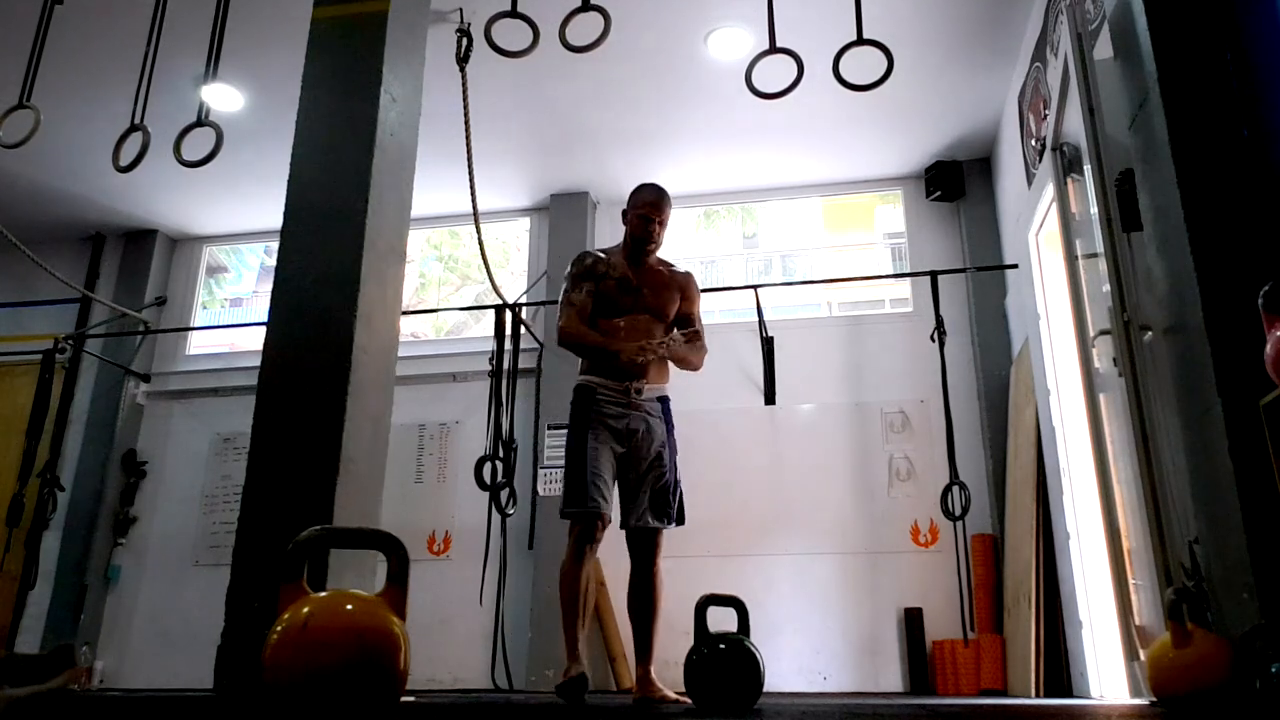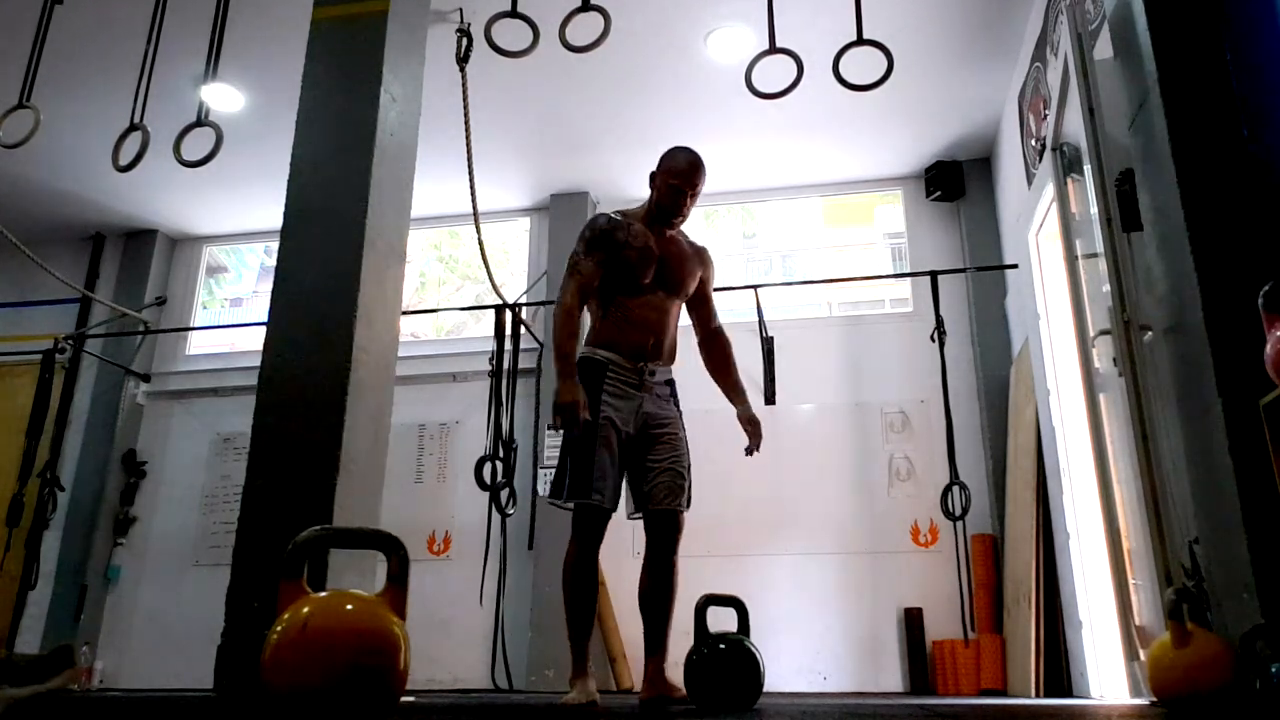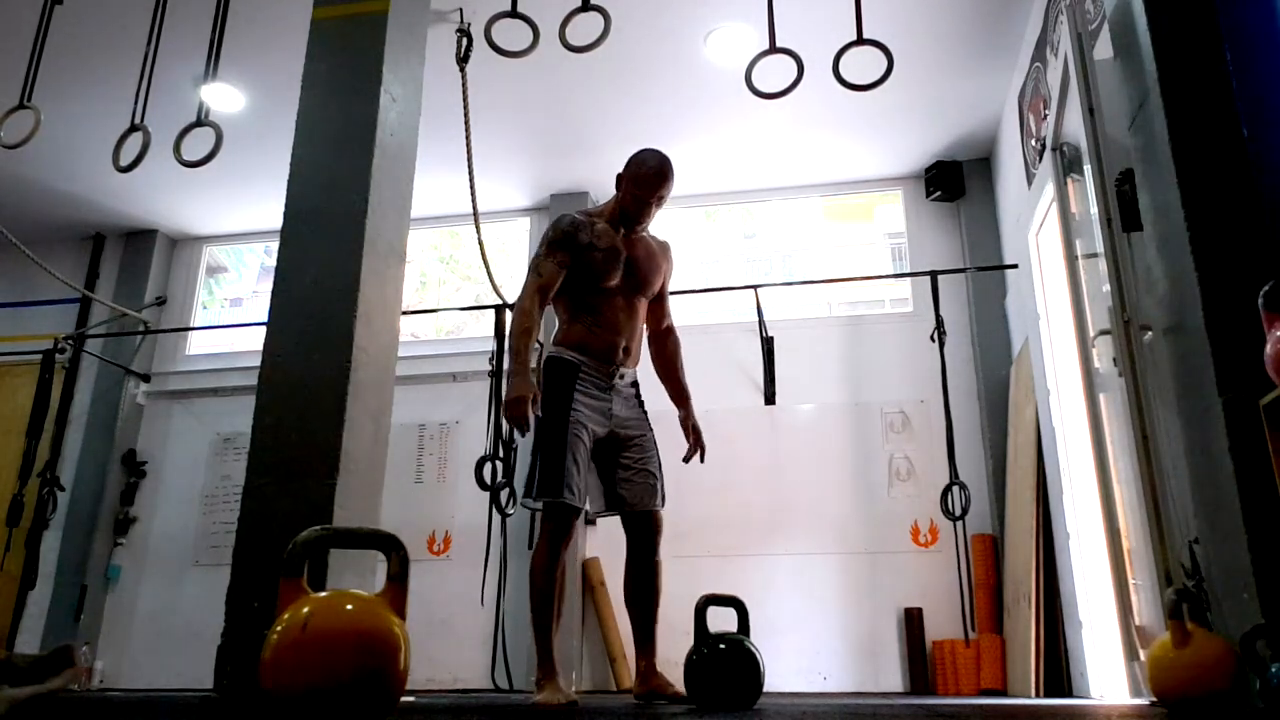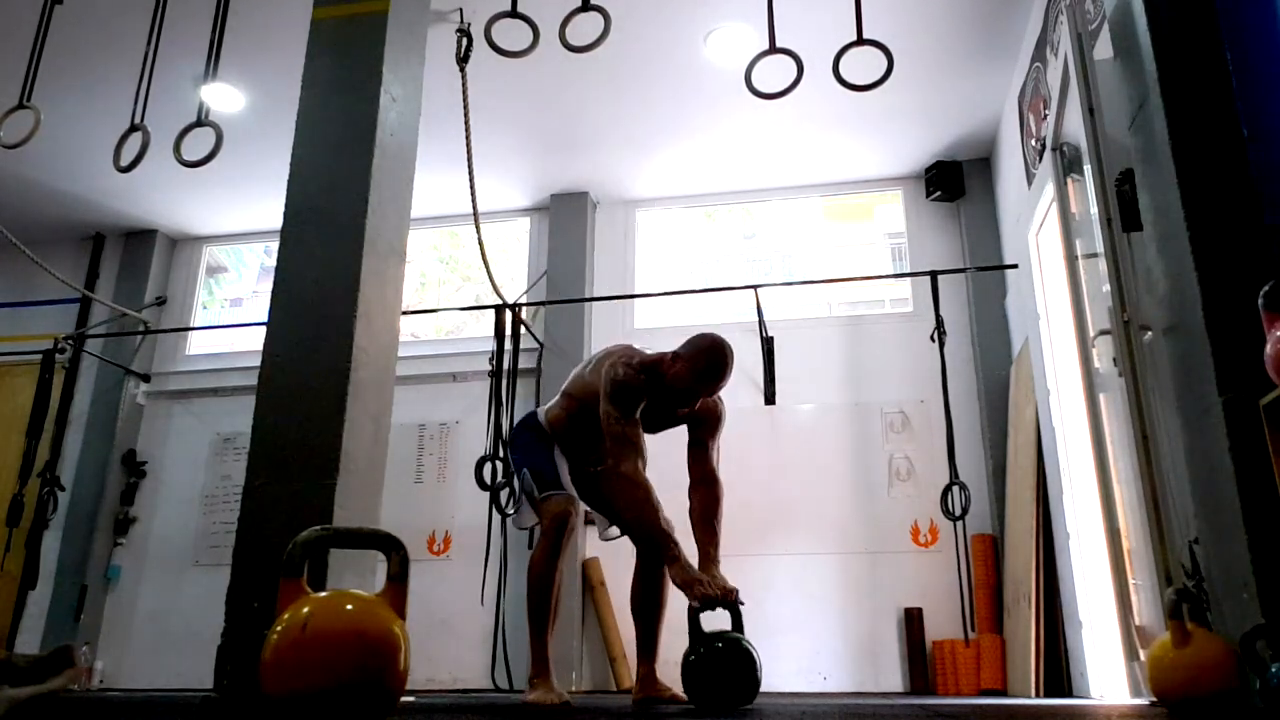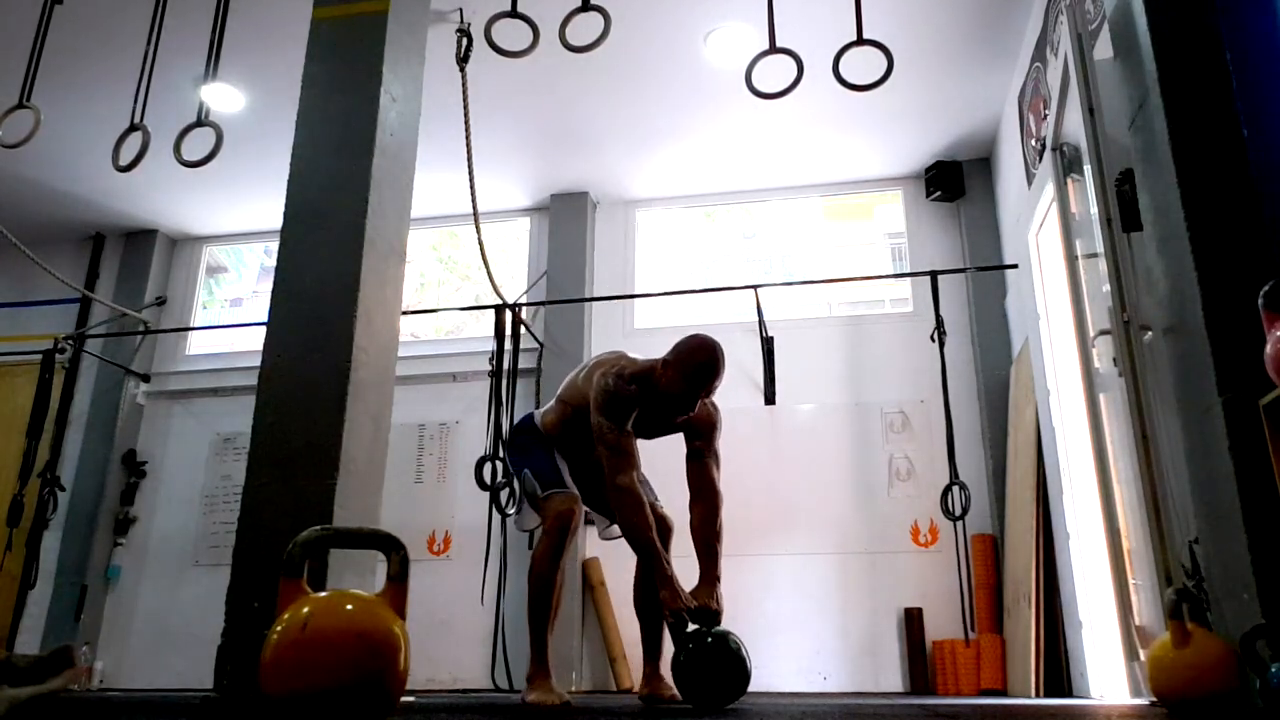
dt=1s
person 1, frame 1
left shoulder: (680, 281)
right shoulder: (591, 266)
left elbow: (697, 355)
right elbow: (567, 331)
left wrist: (670, 345)
right wrist: (620, 351)
left hip: (653, 409)
right hip: (598, 400)
left knee: (648, 545)
right knee: (589, 526)
left ankle: (645, 676)
right ankle: (574, 664)
person 1, frame 2
left shoulder: (696, 257)
right shoulder: (608, 231)
left elbow: (710, 333)
right elbow: (570, 304)
left wrist: (740, 402)
right wrist: (566, 378)
left hip: (662, 391)
right hip: (604, 379)
left knee: (667, 527)
right knee: (590, 521)
left ankle: (655, 675)
right ankle: (580, 673)
person 1, frame 3
left shoulder: (659, 254)
right shoulder: (573, 230)
left elbow: (662, 332)
right elbow: (530, 301)
left wrist: (684, 406)
right wrist: (520, 373)
left hip: (627, 394)
right hip: (572, 381)
left knee: (647, 527)
right knee: (559, 524)
left ankle: (646, 671)
right ankle: (547, 675)
person 1, frame 4
left shoulder: (707, 410)
right shoulder: (626, 374)
left elbow: (704, 484)
right elbow: (630, 474)
left wrist: (710, 564)
right wrist: (678, 562)
left hip: (601, 457)
right hip: (542, 439)
left knee: (654, 535)
right knee: (561, 516)
left ankle: (646, 677)
right ankle: (539, 676)
person 1, frame 5
left shoulder: (703, 416)
right shoulder: (618, 384)
left elbow: (706, 497)
right elbow: (623, 485)
left wrist: (710, 583)
right wrist: (667, 582)
left hip: (596, 456)
right hip: (540, 440)
left knee: (660, 527)
right knee: (563, 514)
left ankle: (652, 673)
right ankle: (538, 674)
